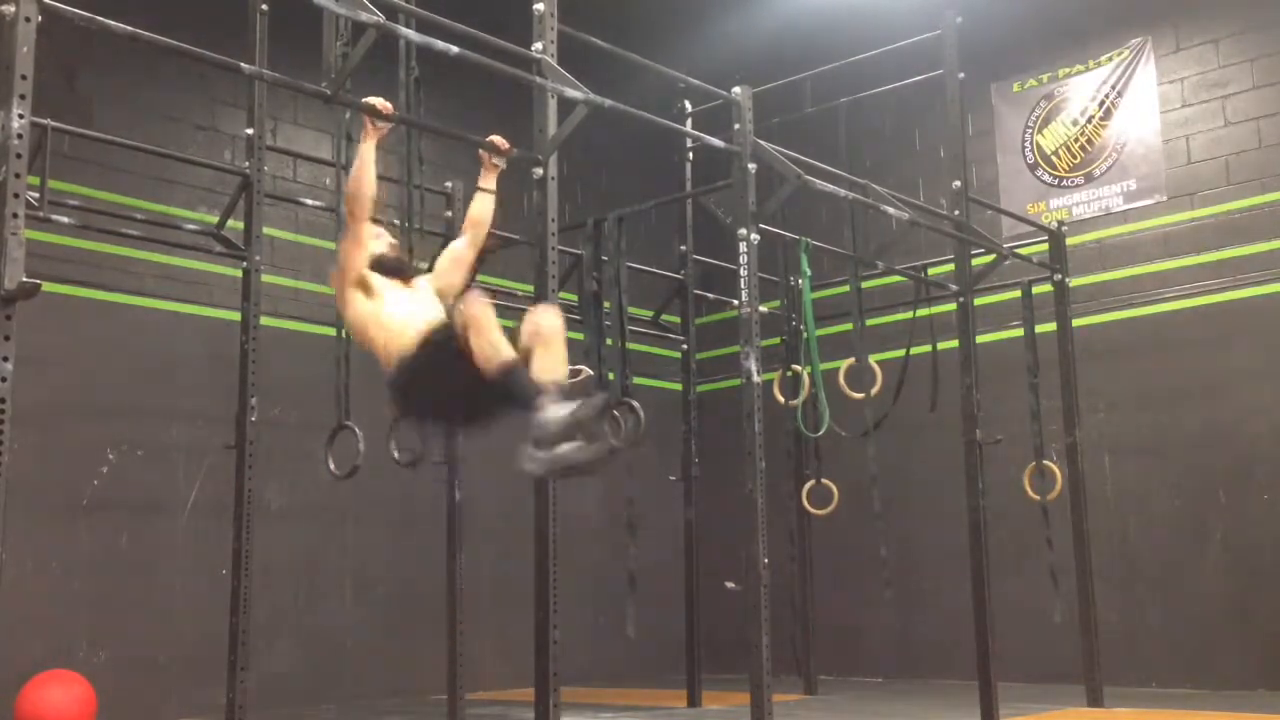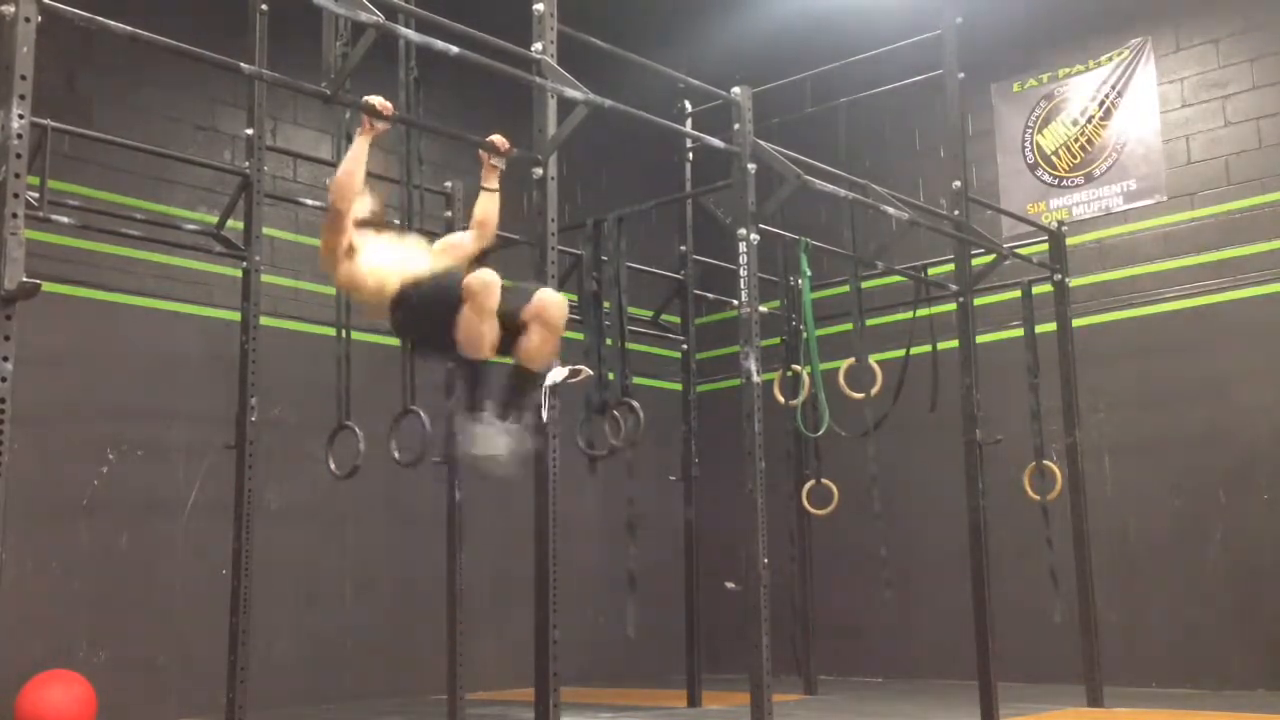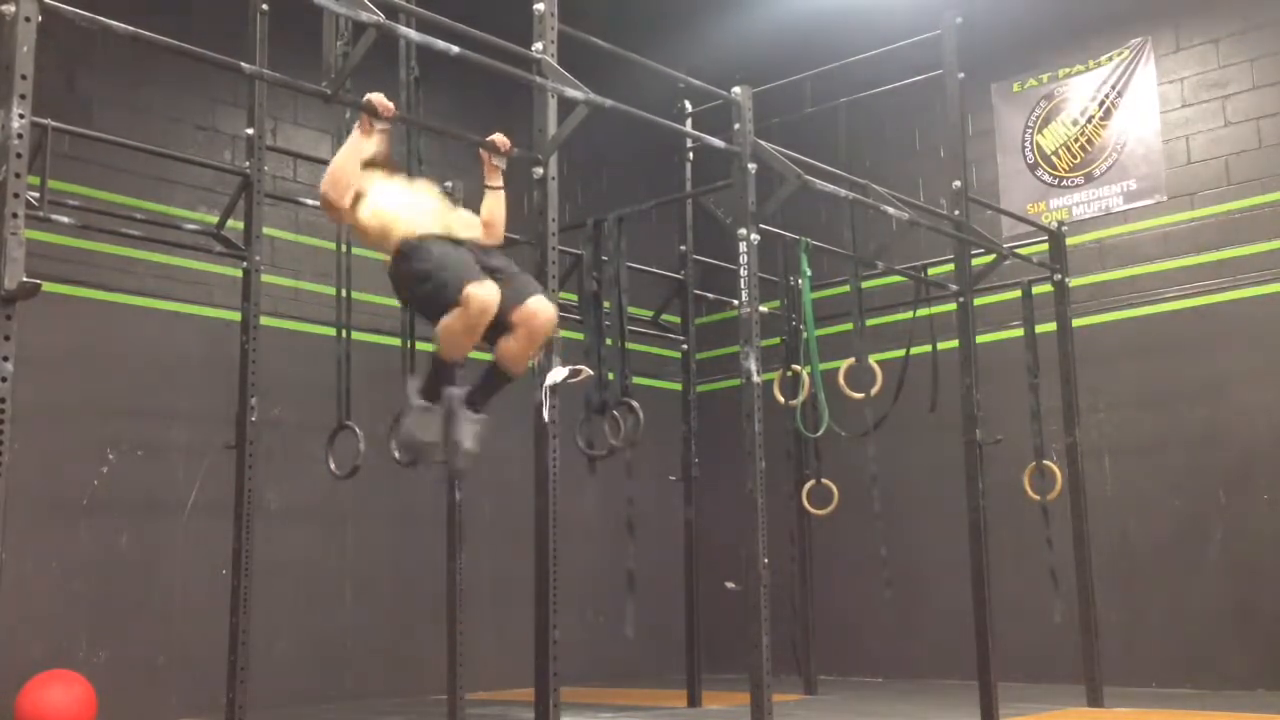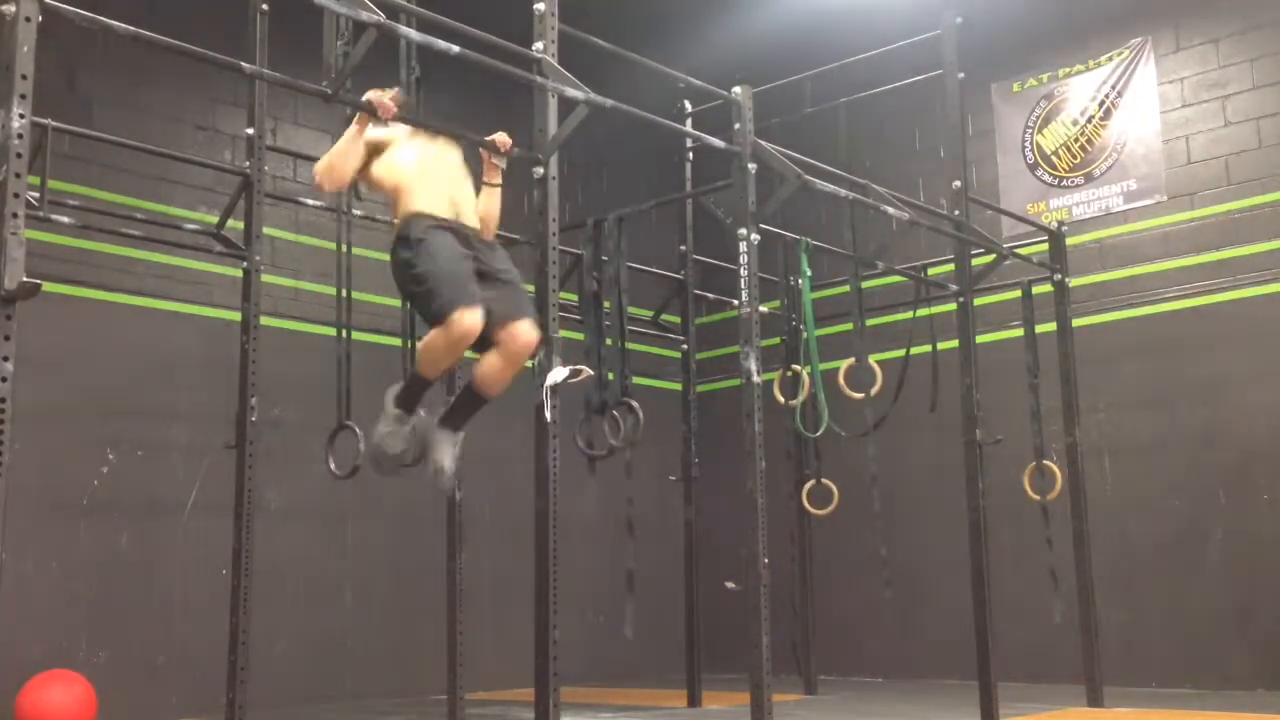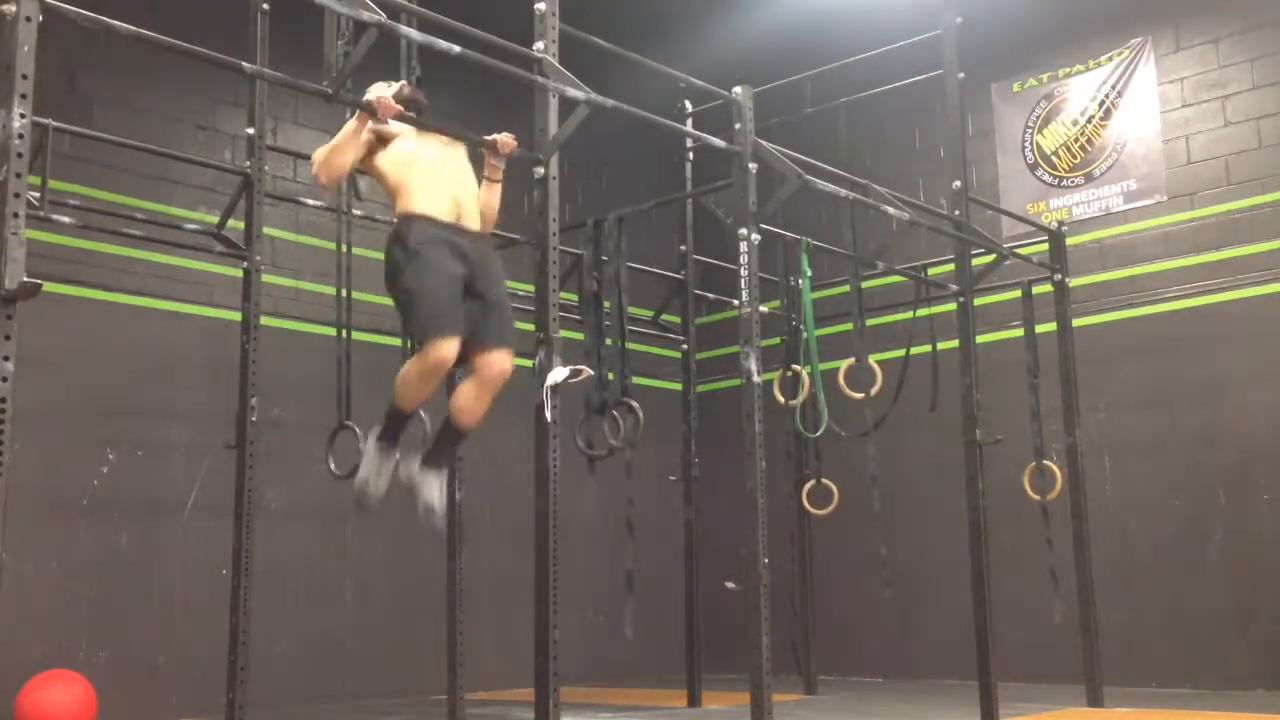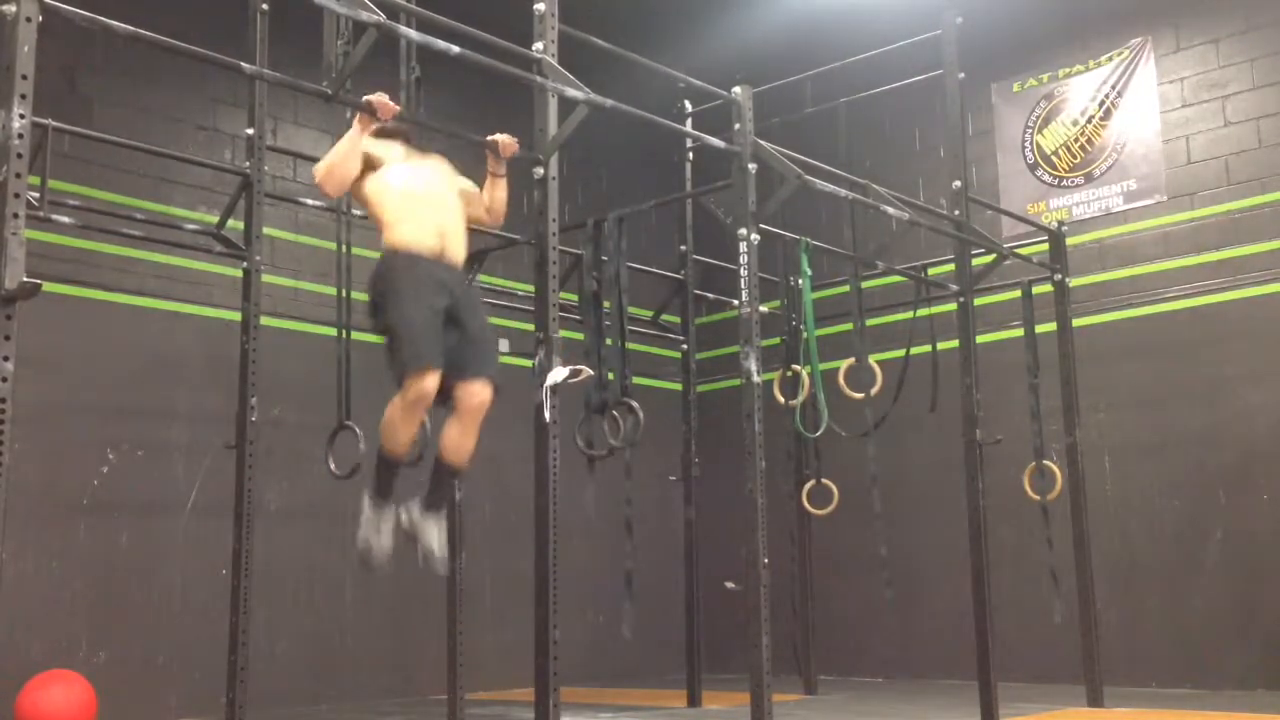
dt=0.1s
person 1, frame 1
left shoulder: (426, 284)
right shoulder: (357, 286)
left elbow: (474, 234)
right elbow: (357, 210)
left wrist: (489, 174)
right wrist: (371, 136)
left hip: (469, 384)
right hip: (418, 381)
left knee: (545, 320)
right knee: (473, 304)
left ankle: (548, 440)
right ankle: (547, 412)
person 1, frame 2
left shoulder: (418, 247)
right shoulder: (345, 250)
left elbow: (482, 234)
right elbow: (340, 204)
left wrist: (490, 174)
right wrist: (365, 135)
right hip: (414, 306)
left knee: (551, 306)
right knee: (483, 283)
left ankle: (506, 420)
right ankle: (476, 414)
person 1, frame 3
left shoulder: (422, 189)
right shoulder: (358, 193)
left elbow: (491, 234)
right elbow: (332, 196)
left wrist: (493, 174)
right wrist: (363, 125)
left hip: (474, 252)
right hip: (421, 254)
left knee: (538, 317)
right knee: (482, 299)
left ankle: (469, 408)
right ankle: (428, 395)
person 1, frame 4
left shoulder: (447, 150)
right shoulder: (376, 138)
left elbow: (485, 227)
right elbow: (327, 179)
left wrist: (493, 170)
right wrist: (362, 121)
left hip: (476, 244)
right hip: (425, 237)
left knee: (522, 337)
right knee: (464, 324)
left ankle: (447, 426)
right ankle: (403, 405)
person 1, frame 5
left shoulder: (453, 148)
right shoulder: (379, 133)
left elbow: (486, 217)
right elbow: (325, 171)
left wrist: (496, 165)
right wrist: (367, 114)
left hip: (474, 251)
right hip: (423, 241)
left knee: (494, 366)
right knee: (439, 353)
left ankle: (432, 467)
right ankle: (385, 440)
person 1, frame 6
left shoulder: (440, 168)
right shoulder: (368, 154)
left elbow: (493, 214)
right elbow: (328, 182)
left wrist: (498, 168)
right wrist: (360, 126)
left hip: (457, 282)
right hip: (407, 275)
left knee: (475, 397)
right knee: (420, 387)
left ankle: (430, 509)
right ankle: (379, 498)
